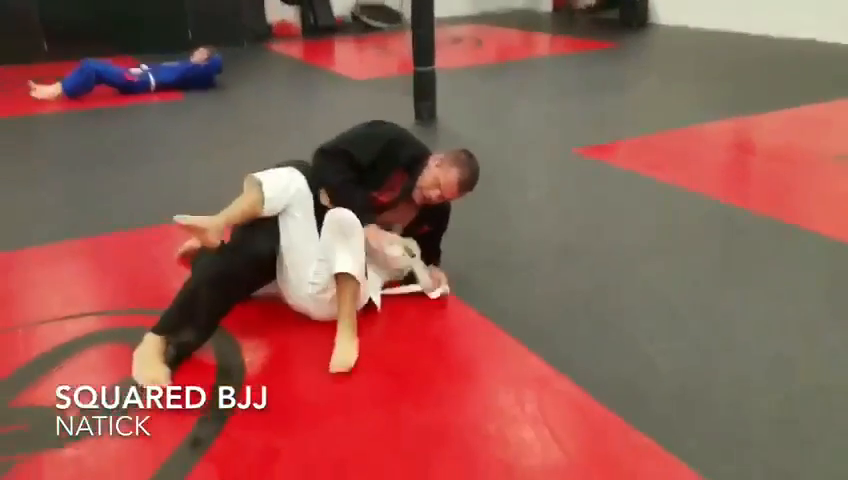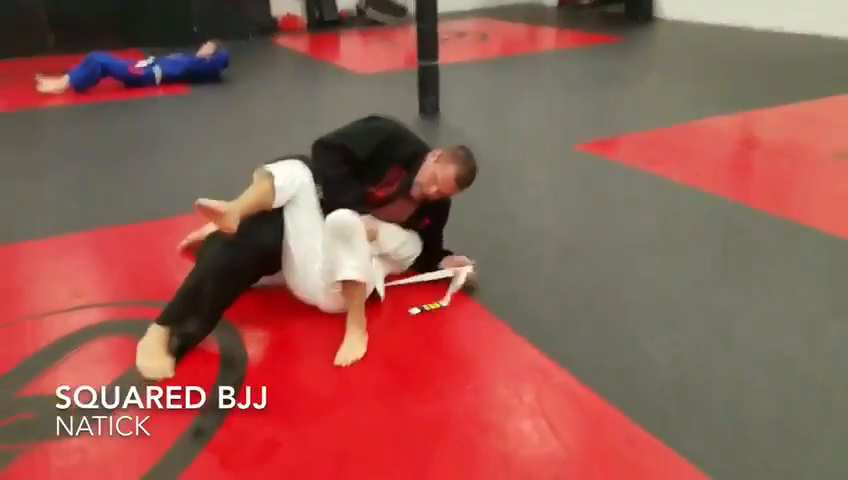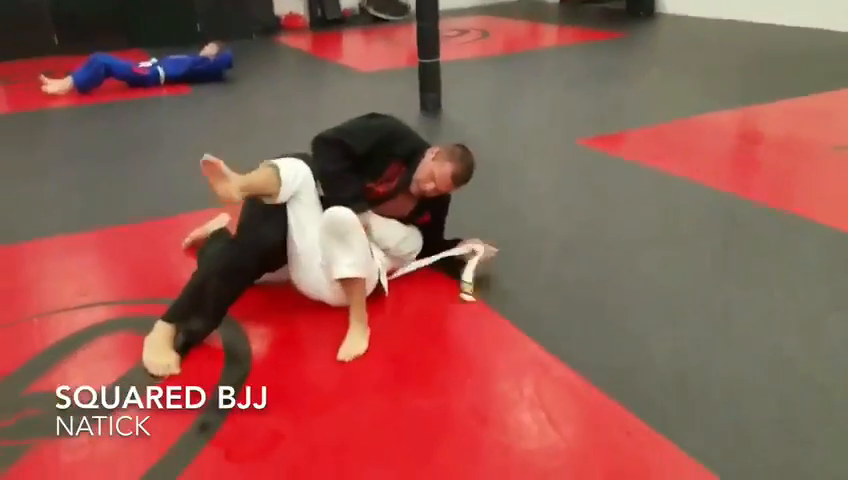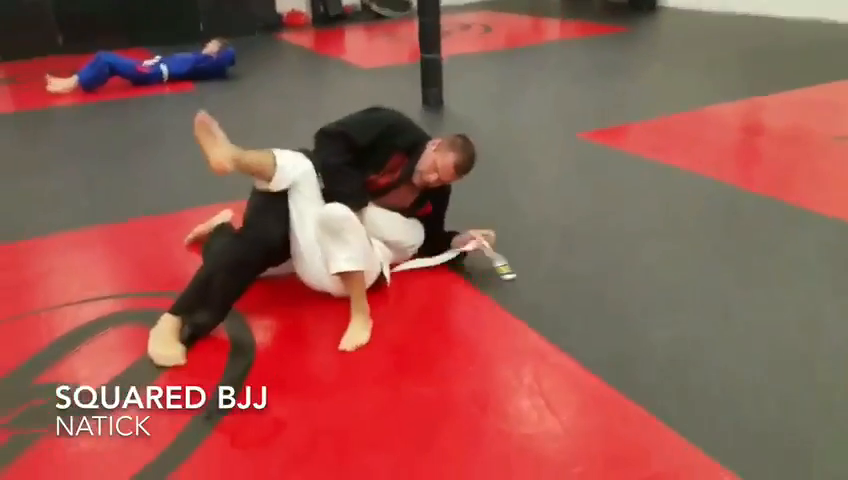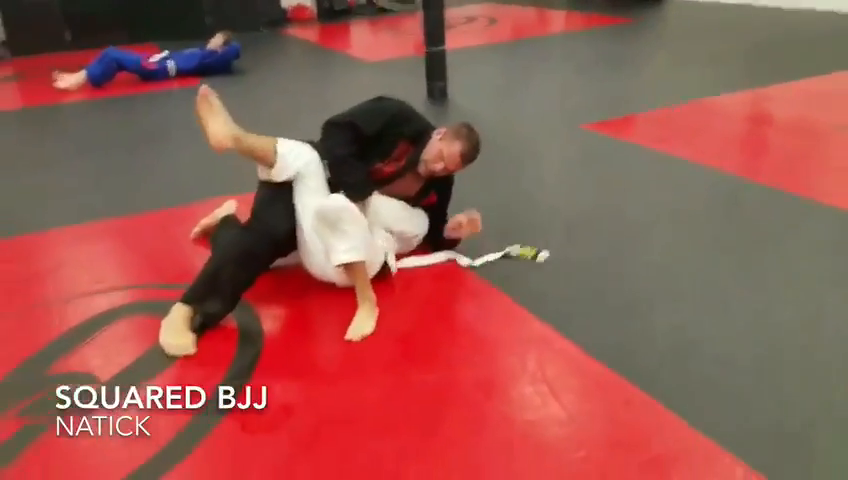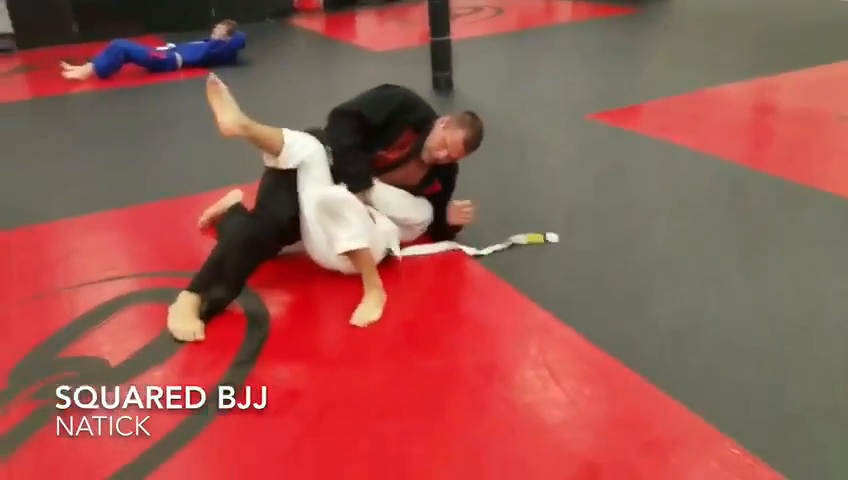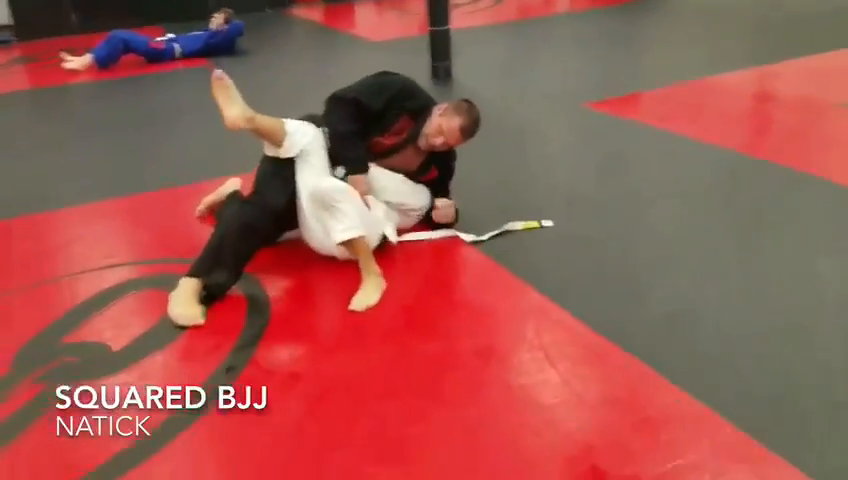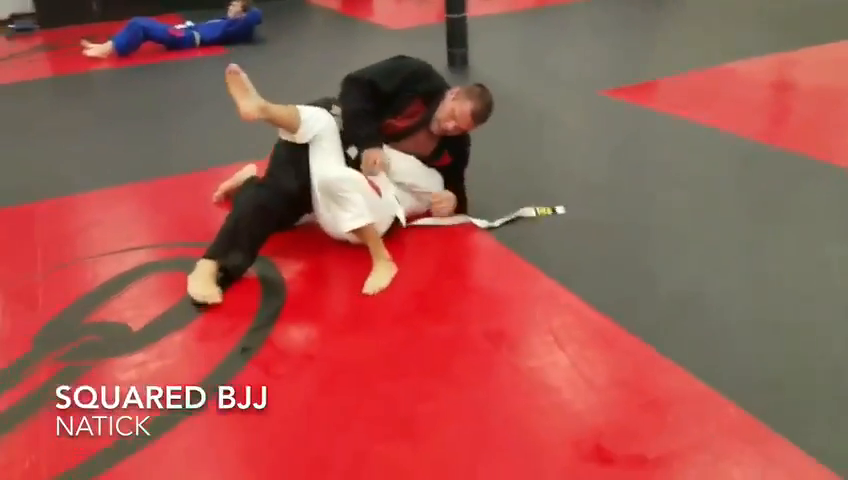
dt=0.1s
person 1, frame 1
left shoulder: (435, 212)
right shoulder: (393, 144)
left elbow: (425, 253)
right elbow: (330, 160)
left wrist: (429, 272)
right wrist: (364, 219)
right hip: (287, 207)
person 1, frame 2
left shoulder: (433, 206)
right shoulder: (391, 140)
left elbow: (423, 250)
right elbow: (327, 151)
left wrist: (444, 263)
right wrist: (357, 213)
right hip: (290, 197)
right knee: (247, 252)
right ankle: (162, 333)
person 1, frame 3
left shoulder: (433, 202)
right shoulder: (391, 137)
left elbow: (427, 246)
right elbow: (328, 145)
right wrist: (353, 207)
right hip: (288, 193)
right knee: (251, 249)
right ankle: (168, 329)
person 1, frame 4
left shoulder: (434, 195)
right shoulder: (393, 129)
left elbow: (428, 239)
right elbow: (330, 140)
left wrist: (458, 241)
right wrist: (351, 201)
right hip: (299, 187)
right knee: (257, 244)
left ankle: (223, 232)
right ankle: (174, 321)
person 1, frame 5
left shoulder: (438, 184)
right shoulder: (398, 119)
left elbow: (428, 230)
right elbow: (337, 131)
left wrist: (450, 230)
right wrist: (354, 193)
right hip: (299, 177)
right knee: (265, 235)
left ankle: (227, 223)
right ankle: (186, 311)
person 1, frame 6
left shoulder: (442, 173)
right shoulder: (403, 106)
left elbow: (434, 218)
right elbow: (343, 120)
left wrist: (452, 218)
right wrist: (357, 184)
left hip: (344, 190)
right hip: (306, 163)
left knee: (269, 234)
right knee: (270, 221)
left ankle: (233, 211)
right ankle: (192, 298)
person 1, frame 7
left shoulder: (440, 161)
right shoulder: (401, 94)
left elbow: (431, 202)
right elbow: (341, 106)
left wrist: (444, 211)
right wrist: (355, 167)
left hip: (339, 182)
right hip: (304, 152)
left knee: (269, 223)
right knee: (267, 209)
left ankle: (233, 199)
right ankle: (193, 284)
person 1, frame 8
left shoulder: (455, 146)
right shoulder: (417, 78)
left elbow: (453, 190)
right elbow: (356, 86)
left wrist: (452, 200)
right wrist: (368, 141)
left hip: (356, 165)
left knee: (280, 212)
right knee: (281, 190)
left ankle: (252, 185)
right ankle: (210, 266)
person 2, frame 1
left shoulder: (196, 73)
right shoulder: (187, 66)
left elbow: (217, 63)
left hip: (142, 82)
right hip: (139, 75)
left knee: (93, 68)
right knee: (91, 65)
left ankle: (57, 91)
right ankle: (55, 88)
person 2, frame 2
left shoulder: (202, 67)
right shoulder: (192, 59)
left elbow: (223, 57)
left hip: (147, 75)
right hip: (144, 69)
left knee: (99, 62)
right knee: (97, 58)
left ankle: (64, 84)
right ankle: (63, 81)
person 2, frame 3
left shoulder: (205, 67)
right shoulder: (196, 59)
left elbow: (226, 58)
left hip: (150, 75)
right hip: (148, 68)
left knee: (102, 63)
right knee: (100, 58)
left ankle: (67, 85)
right ankle: (66, 82)
person 2, frame 4
left shoulder: (207, 64)
right shoulder: (198, 57)
left elbow: (229, 55)
left hip: (154, 73)
right hip: (152, 67)
left knee: (106, 61)
right knee: (105, 57)
left ankle: (72, 84)
right ankle: (71, 81)
person 2, frame 5
left shoulder: (214, 59)
right shoulder: (204, 52)
left elbow: (234, 49)
left hip: (161, 69)
right hip: (158, 62)
left knee: (114, 57)
right knee: (112, 53)
left ankle: (80, 80)
right ankle: (78, 76)
person 2, frame 6
left shoulder: (219, 49)
right shoulder: (210, 43)
left elbow: (240, 39)
left hip: (169, 60)
right hip: (165, 54)
left knee: (121, 48)
right knee: (120, 45)
left ankle: (88, 71)
right ankle: (86, 68)
person 2, frame 7
left shoulder: (218, 39)
right shoulder: (209, 34)
left elbow: (238, 27)
left hip: (167, 50)
right hip: (164, 45)
left knee: (121, 39)
right knee: (119, 35)
left ankle: (88, 61)
right ankle: (85, 58)
person 2, frame 8
left shoulder: (235, 27)
right shoulder: (226, 21)
left elbow: (256, 15)
left hip: (186, 37)
right hip: (184, 32)
left knee: (141, 25)
right knee: (140, 23)
left ankle: (108, 50)
right ankle: (107, 46)
